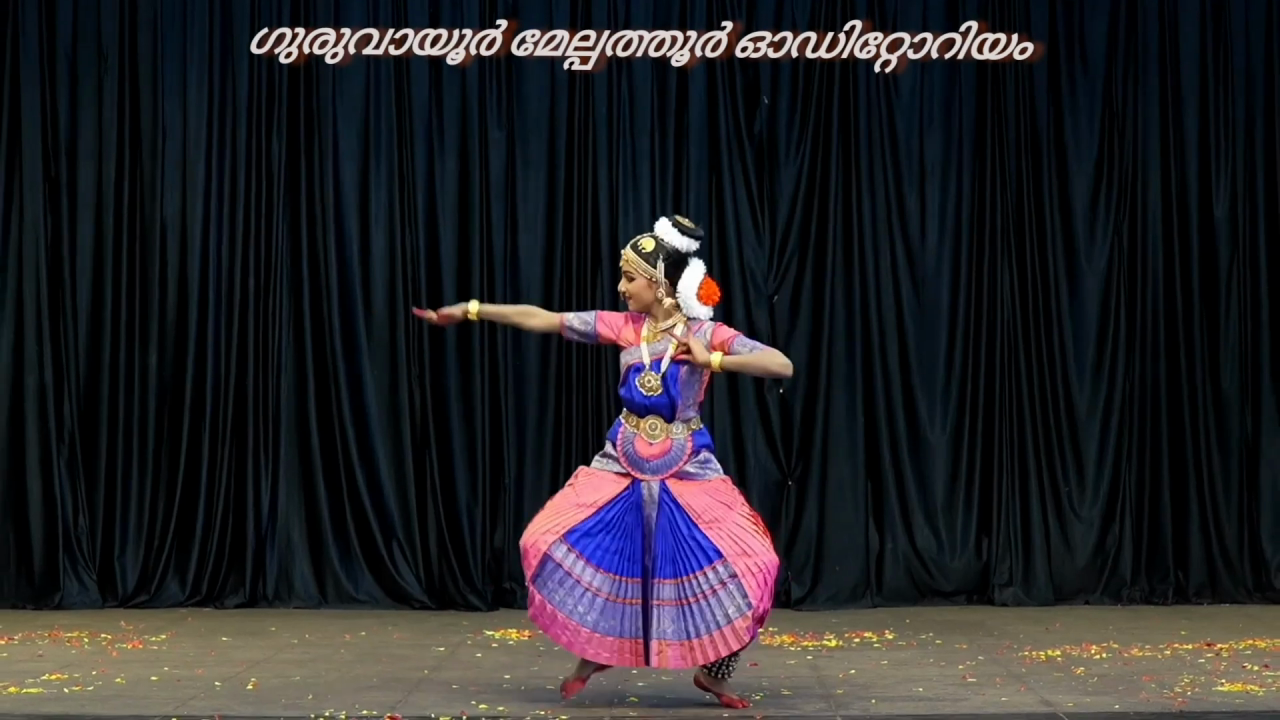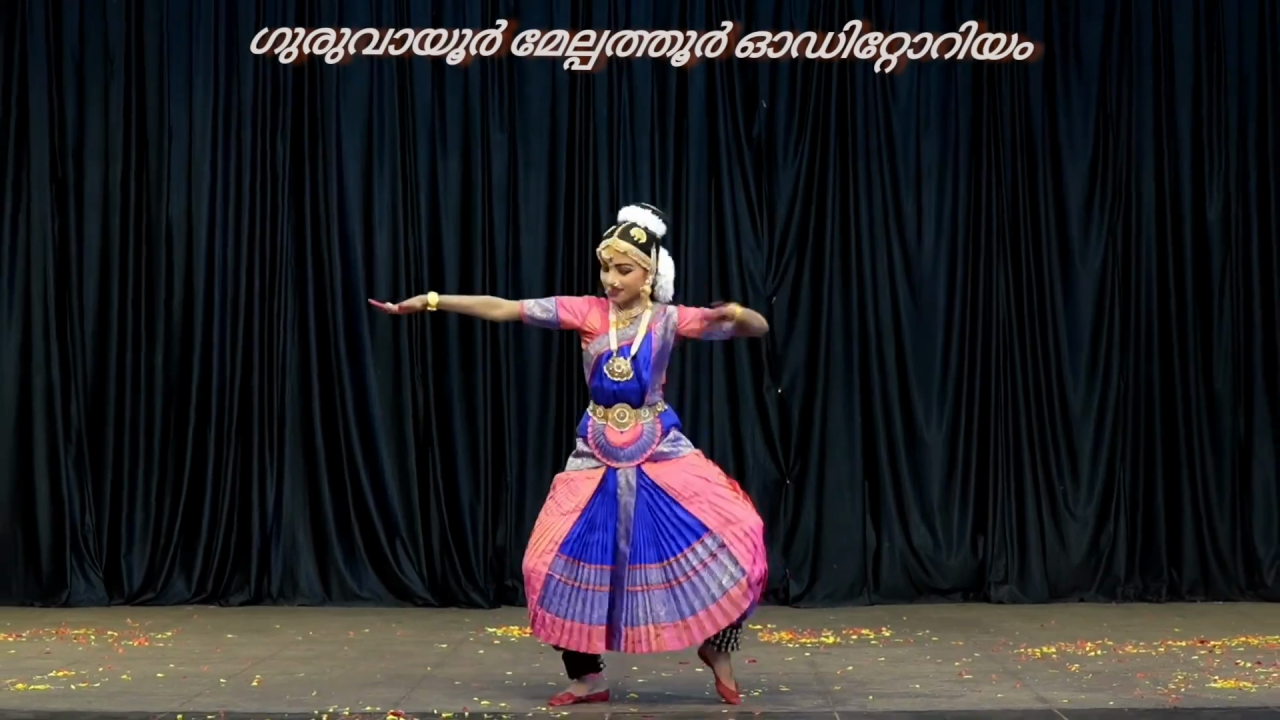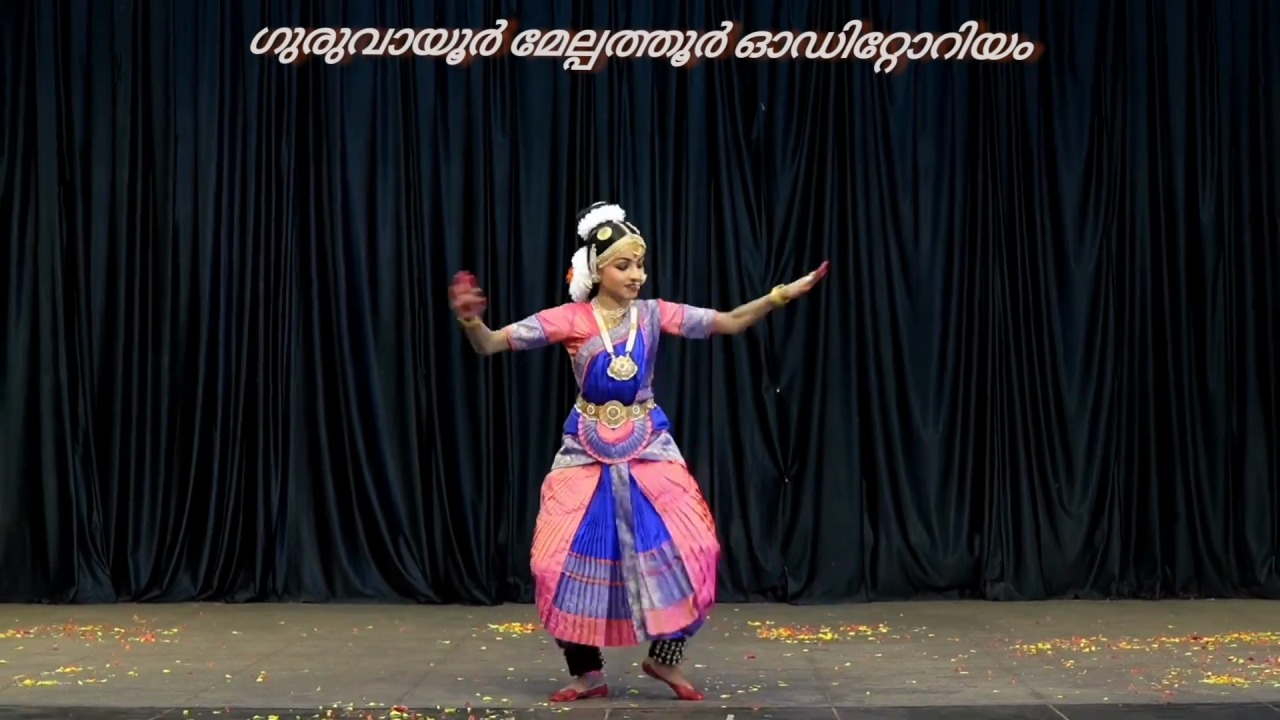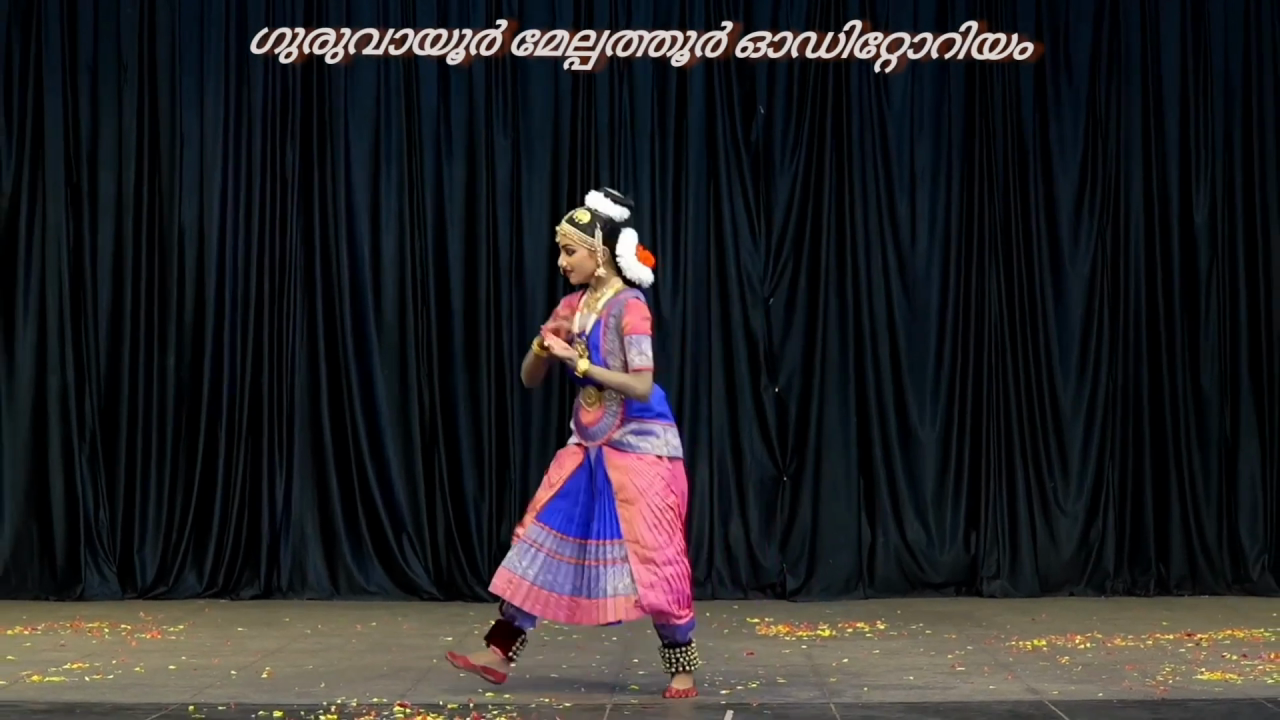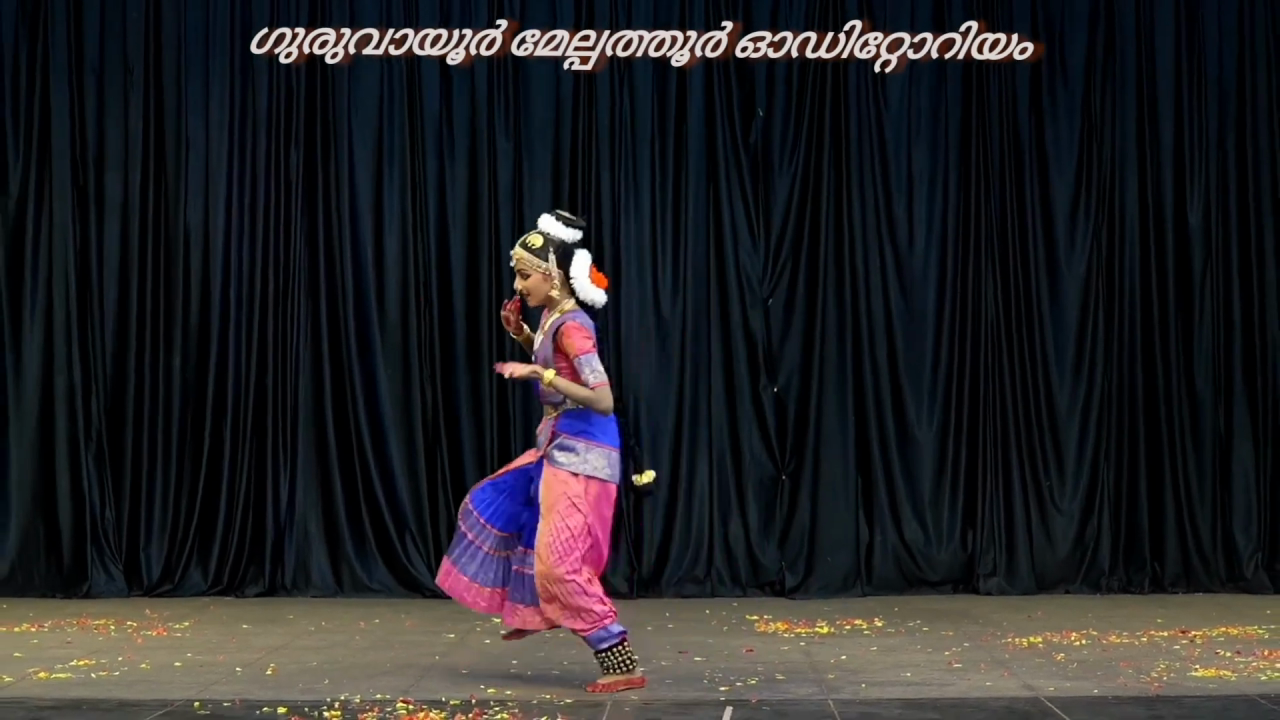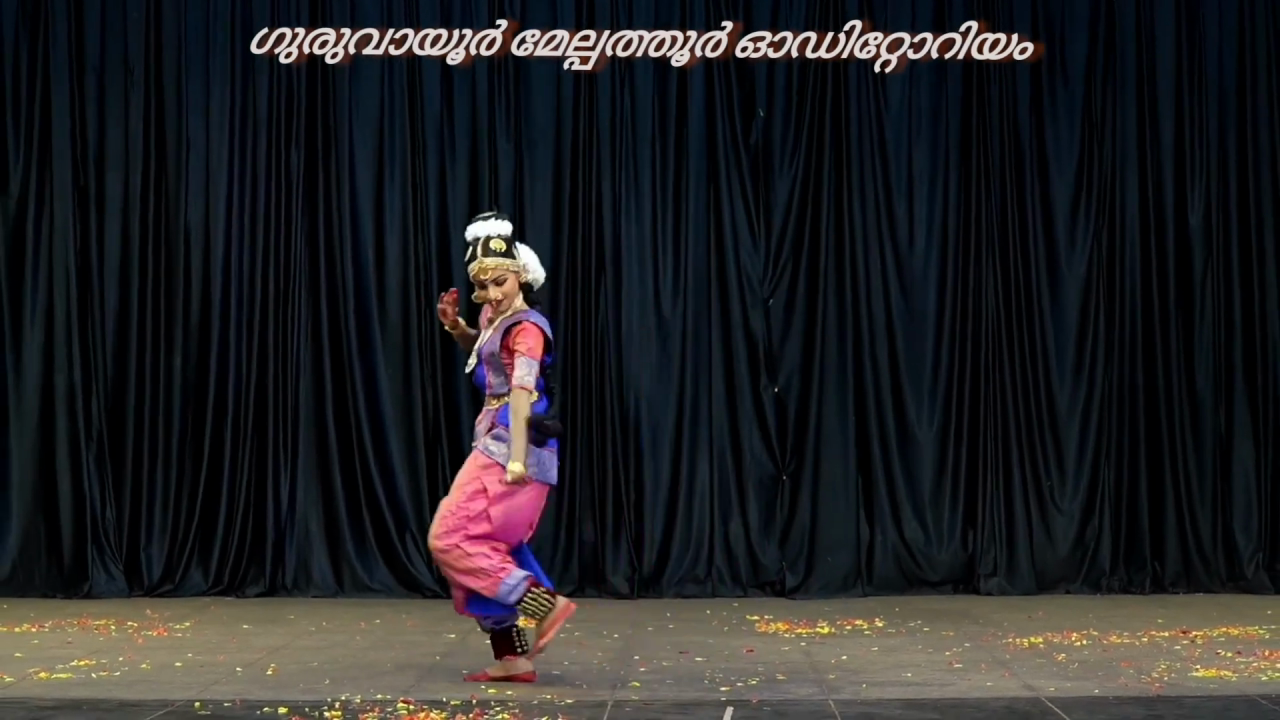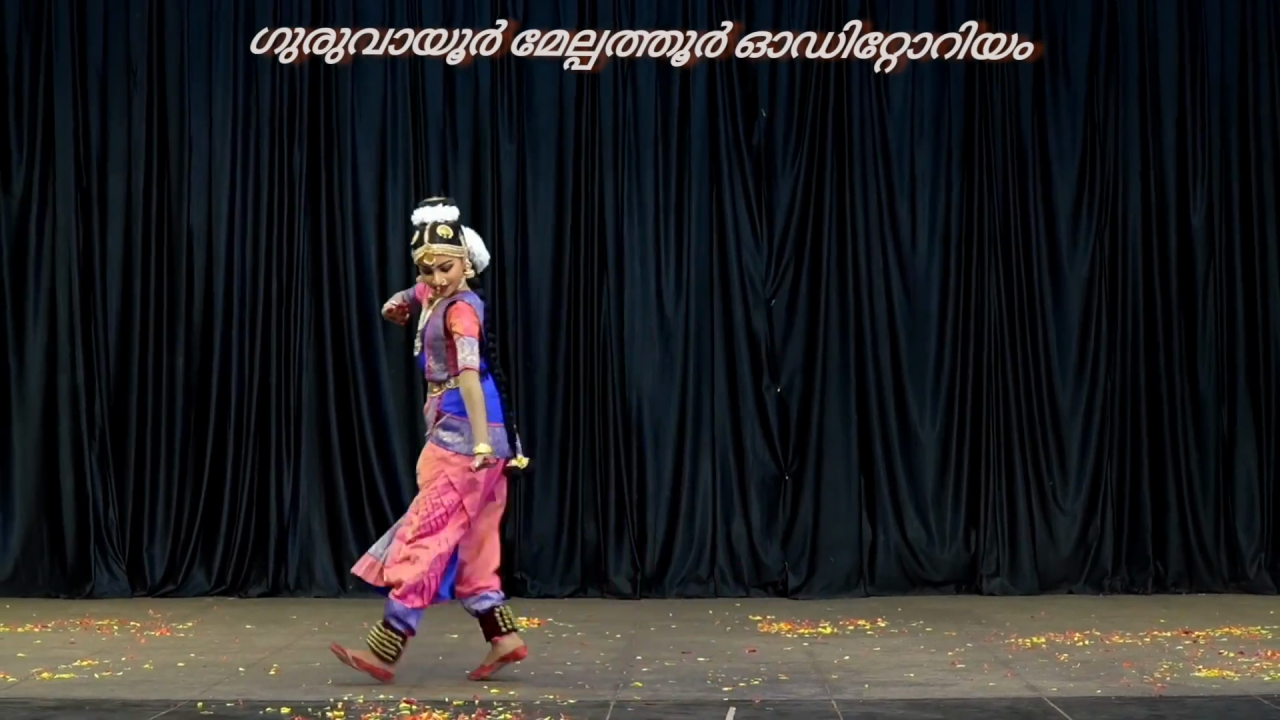
dt=0.3s
person 1, frame 1
left shoulder: (707, 335)
right shoulder: (623, 326)
left elbow: (782, 366)
right elbow: (544, 320)
left wrist: (712, 361)
right wrist: (471, 311)
left hip: (686, 470)
right hip: (621, 466)
left knee: (745, 567)
right knee: (551, 545)
left ankle: (713, 671)
right ankle: (593, 656)
person 1, frame 2
left shoulder: (672, 319)
right shoulder: (586, 312)
left elbow: (759, 327)
right elbow: (501, 308)
left wrist: (738, 314)
right wrist: (429, 300)
left hip: (661, 454)
right hip: (596, 458)
left knee: (733, 537)
right knee: (556, 561)
left ankle: (718, 651)
right ankle: (588, 678)
person 1, frame 3
left shoulder: (657, 313)
right shoulder: (571, 318)
left elbow: (730, 323)
right elbow: (490, 344)
left wrist: (785, 293)
right wrist: (469, 318)
left hip: (648, 450)
right hip: (586, 453)
left knee: (689, 550)
right knee: (558, 560)
left ankle: (665, 658)
right ankle: (587, 673)
person 1, frame 4
left shoulder: (630, 306)
right shoulder: (570, 307)
left elbow: (641, 387)
right elbow: (529, 378)
left wrist: (578, 360)
right wrist: (544, 344)
left hip: (637, 441)
right hip: (589, 444)
left knee: (654, 551)
right knee: (545, 537)
left ankle: (681, 666)
right ankle: (500, 651)
person 1, frame 5
left shoulder: (572, 326)
right shoulder: (552, 319)
left elbow: (602, 400)
left wrist: (544, 377)
right wrist: (519, 332)
left hip: (581, 456)
right hip: (559, 451)
left knee: (563, 568)
right knee: (489, 509)
left ankle: (623, 666)
right ankle: (526, 619)
person 1, frame 6
left shoulder: (526, 327)
right shoulder: (493, 316)
left elbow: (521, 397)
right elbow: (481, 351)
left wrist: (517, 459)
right wrist: (451, 322)
left hip: (515, 448)
right hip: (499, 446)
left knee: (451, 538)
right knee: (487, 548)
left ankle: (546, 604)
right ankle: (511, 657)
person 1, frame 7
left shoulder: (461, 308)
right shoulder: (433, 292)
left elbow: (469, 376)
right elbow: (404, 305)
left wrist: (481, 442)
right wrist: (396, 307)
left hip: (460, 431)
right hip: (454, 428)
left knee: (426, 537)
right knee: (464, 541)
left ankle: (384, 652)
right ankle: (502, 637)
